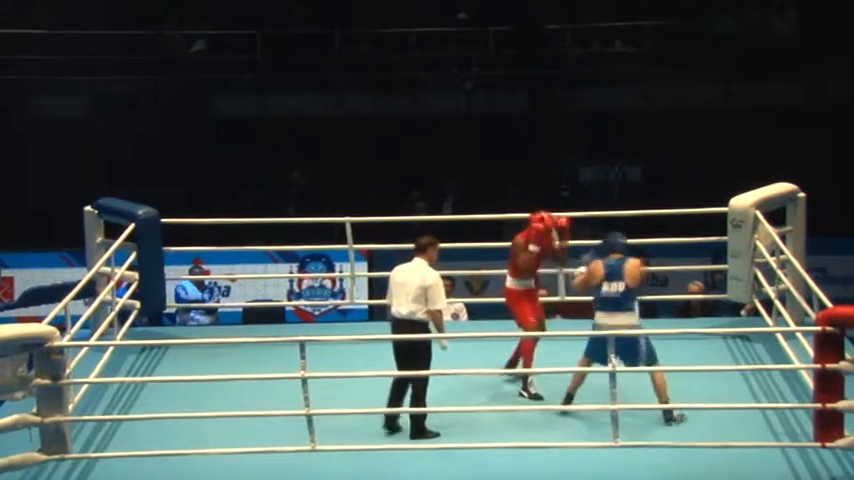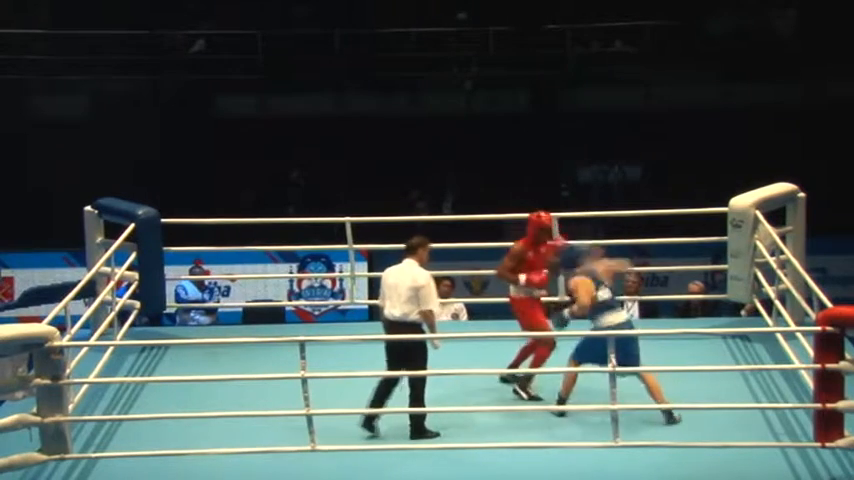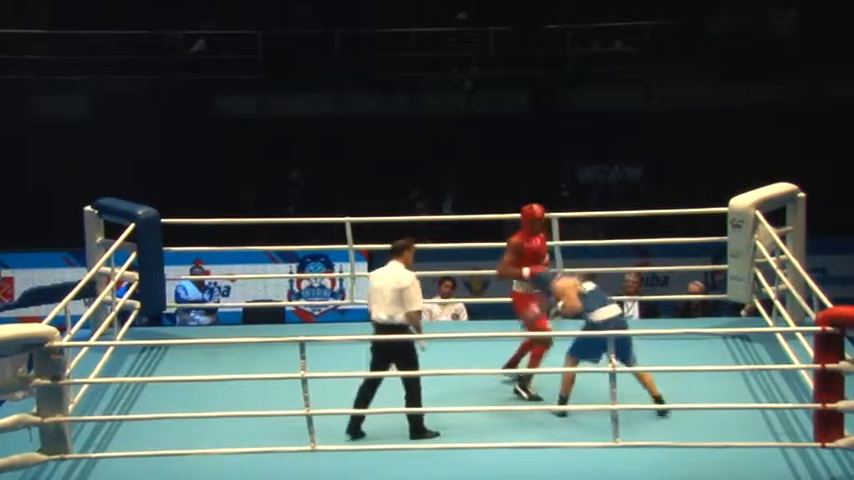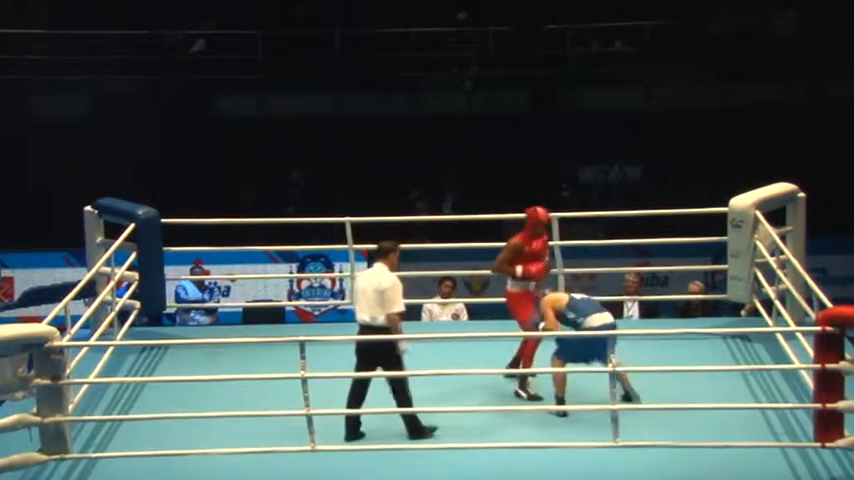
dt=0.2s
person 1, frame 1
left shoulder: (397, 270)
right shoulder: (431, 275)
left elbow: (390, 303)
right elbow: (435, 311)
right wrist: (442, 335)
left hip: (399, 328)
right hip: (418, 330)
left knee: (402, 375)
right knee: (419, 380)
left ankle: (391, 418)
right ankle: (417, 428)
person 1, frame 2
left shoulder: (389, 273)
right shoulder: (423, 276)
left elbow: (382, 305)
right elbow: (427, 312)
right wrist: (434, 335)
left hip: (392, 330)
right hip: (412, 332)
left knee: (391, 376)
right knee: (417, 382)
left ankle: (370, 419)
right ankle: (418, 429)
person 1, frame 3
left shoulder: (375, 275)
right shoulder: (407, 277)
left elbow: (372, 307)
right elbow: (412, 313)
right wrist: (420, 335)
left hip: (379, 334)
right hip: (398, 335)
left knee: (372, 380)
right knee: (411, 383)
left ankle: (354, 426)
right ankle: (417, 429)
person 1, frame 4
left shoulder: (361, 277)
right shoulder: (390, 279)
left elbow: (359, 308)
right elbow: (392, 316)
right wrist: (400, 340)
left hip: (364, 335)
right hip: (383, 336)
left knee: (359, 382)
right knee: (399, 384)
left ankle: (351, 429)
right ankle: (415, 429)
person 2, frame 1
left shoulder: (547, 238)
right shoulder: (521, 241)
left elbow: (560, 257)
right elbow: (524, 267)
left wrist: (562, 237)
right wrist: (535, 244)
left hip: (530, 289)
right hip: (516, 292)
left knee: (536, 331)
right knee: (532, 330)
left ankle: (511, 366)
right ankle: (525, 384)
person 2, frame 2
left shoulder: (545, 245)
right shoulder: (520, 248)
left elbow: (553, 269)
right elbow: (501, 272)
left wrist: (557, 254)
right wrist: (524, 279)
left hip: (534, 299)
right hip: (522, 301)
left knee: (539, 340)
right knee: (549, 341)
left ankle: (509, 372)
right ankle: (524, 385)
person 2, frame 3
left shoulder: (540, 238)
right shoulder: (517, 242)
left elbow: (543, 265)
right elbow: (503, 271)
left wrist: (541, 253)
right wrist: (528, 272)
left hip: (536, 293)
right hip: (524, 295)
left knee: (535, 336)
right knee: (545, 338)
left ankle: (510, 366)
right ankle: (524, 384)
person 2, frame 4
left shoulder: (542, 240)
right shoulder: (517, 243)
left elbow: (545, 267)
right elbow: (497, 267)
left wrist: (543, 257)
right wrist: (522, 270)
left hip: (531, 293)
right hip: (517, 294)
right knee: (533, 334)
left ankle: (514, 366)
right ankle: (522, 385)
person 3, frame 1
left shoulder: (596, 266)
right shoulder: (634, 265)
left elbow: (579, 286)
left wrist: (582, 271)
left hip: (603, 327)
right hip: (629, 327)
left knee: (586, 360)
right knee: (653, 366)
left ankle: (567, 401)
right ankle: (668, 413)
person 3, frame 2
left shoulder: (576, 282)
right shoulder: (599, 268)
left elbow: (584, 306)
right elbow: (624, 265)
left wrist: (568, 313)
left hip: (605, 330)
right hip: (625, 324)
left knee: (575, 362)
right knee: (640, 371)
left ankle: (560, 404)
right ankle: (668, 412)
person 3, frame 3
left shoulder: (560, 285)
right shoulder: (573, 281)
left elbow: (576, 307)
left wrist: (562, 307)
left hip: (600, 324)
right hip: (619, 318)
left knee: (572, 359)
right knee: (630, 363)
left ankle: (562, 405)
right ankle: (660, 403)
person 3, frame 4
left shoulder: (548, 300)
right shoulder: (576, 295)
left elbow: (552, 329)
left wrist: (543, 326)
left hip: (592, 329)
right hip: (609, 325)
left knee: (557, 360)
right knee: (607, 359)
left ankle: (560, 405)
right ankle: (629, 393)
